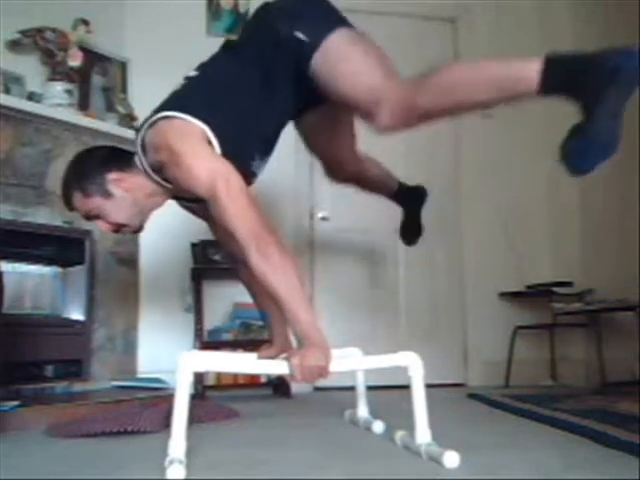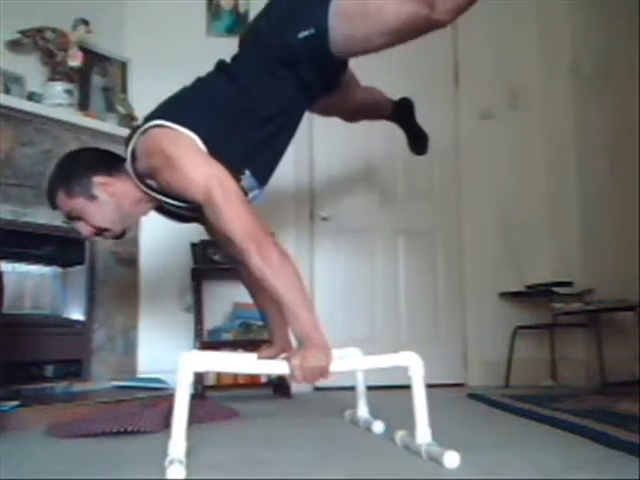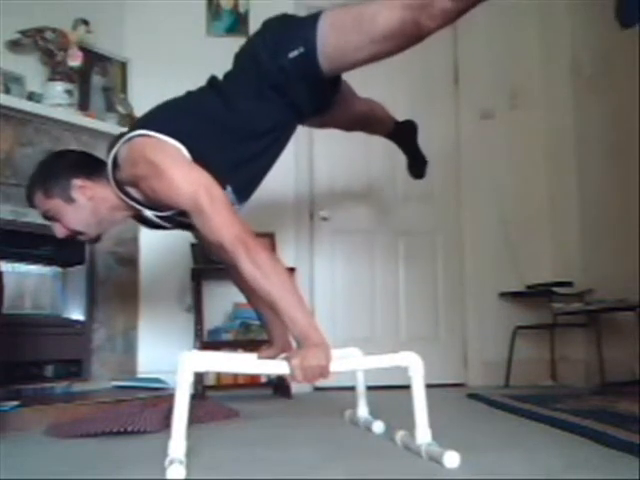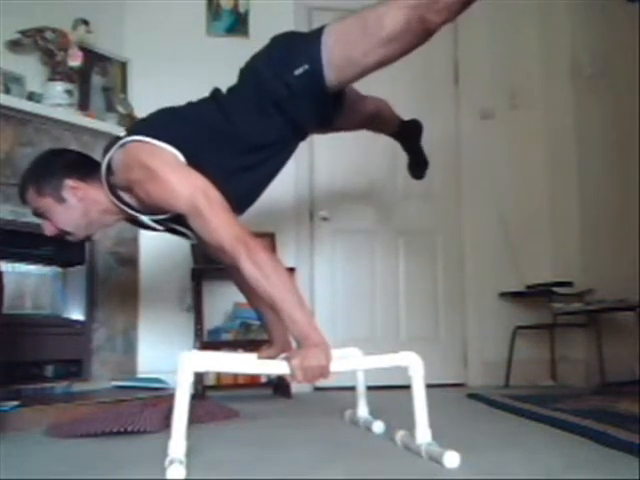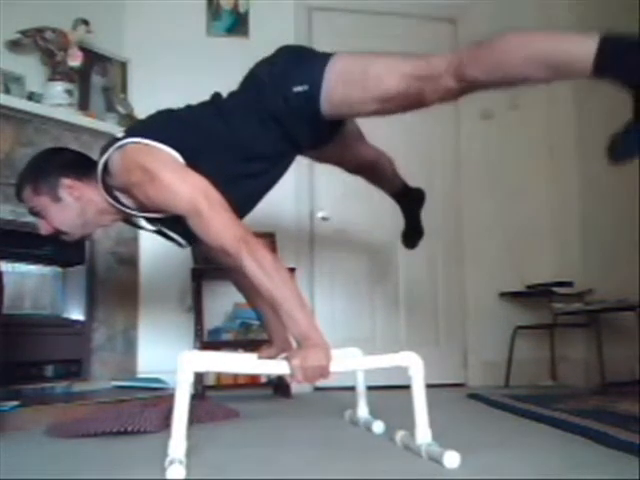
dt=0.7s
person 1, frame 1
left shoulder: (172, 150)
right shoulder: (184, 186)
left elbow: (260, 245)
right elbow: (244, 255)
left wrist: (314, 341)
right wrist: (280, 338)
right hip: (285, 63)
left knee: (394, 109)
right knee: (341, 165)
left ankle: (577, 73)
right ankle: (404, 193)
person 1, frame 2
left shoulder: (163, 156)
right shoulder: (169, 195)
left elbow: (256, 245)
right elbow: (243, 254)
left wrist: (315, 342)
right wrist: (281, 338)
right hip: (284, 60)
right knee: (354, 105)
right ankle: (399, 113)
person 1, frame 3
left shoulder: (146, 166)
right shoulder: (148, 205)
left elbow: (245, 249)
right elbow: (232, 256)
left wrist: (312, 342)
right wrist: (279, 338)
left hip: (285, 57)
right hip: (280, 84)
right knee: (355, 116)
right ankle: (400, 133)
person 1, frame 4
left shoulder: (140, 169)
right shoulder: (139, 205)
left elbow: (242, 248)
right elbow: (231, 257)
left wrist: (312, 341)
right wrist: (279, 337)
left hip: (290, 76)
right hip: (281, 99)
right knee: (363, 113)
right ankle: (404, 133)
person 1, frame 5
left shoulder: (136, 171)
right shoulder: (135, 206)
left elbow: (240, 246)
right elbow: (231, 257)
left wrist: (311, 339)
right wrist: (279, 338)
left hip: (290, 86)
right hip: (287, 116)
left knee: (442, 76)
right knee: (360, 158)
right ankle: (407, 199)
